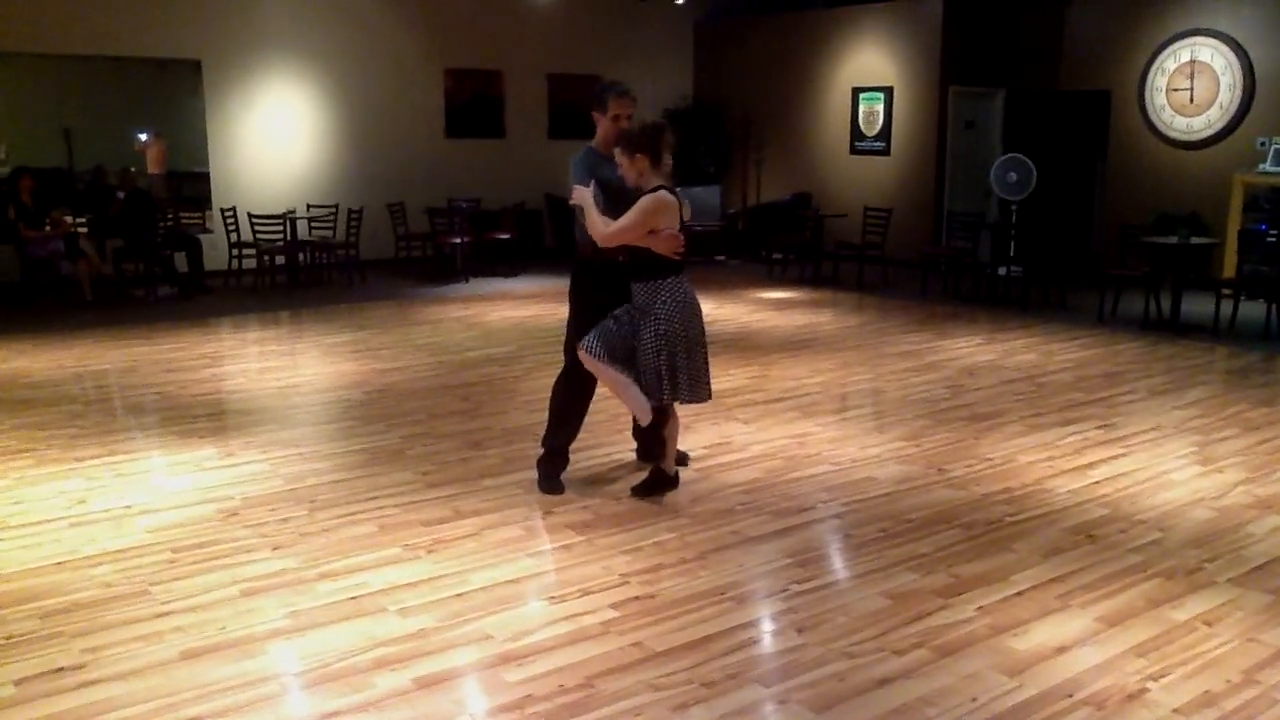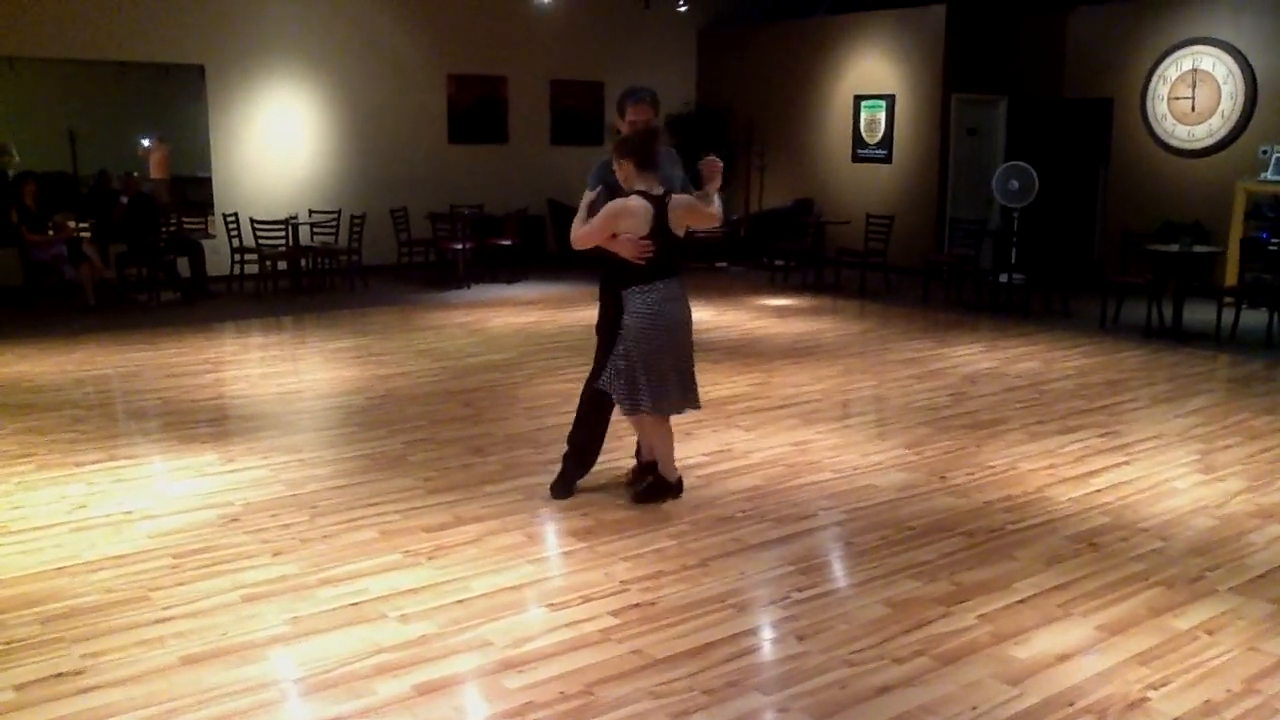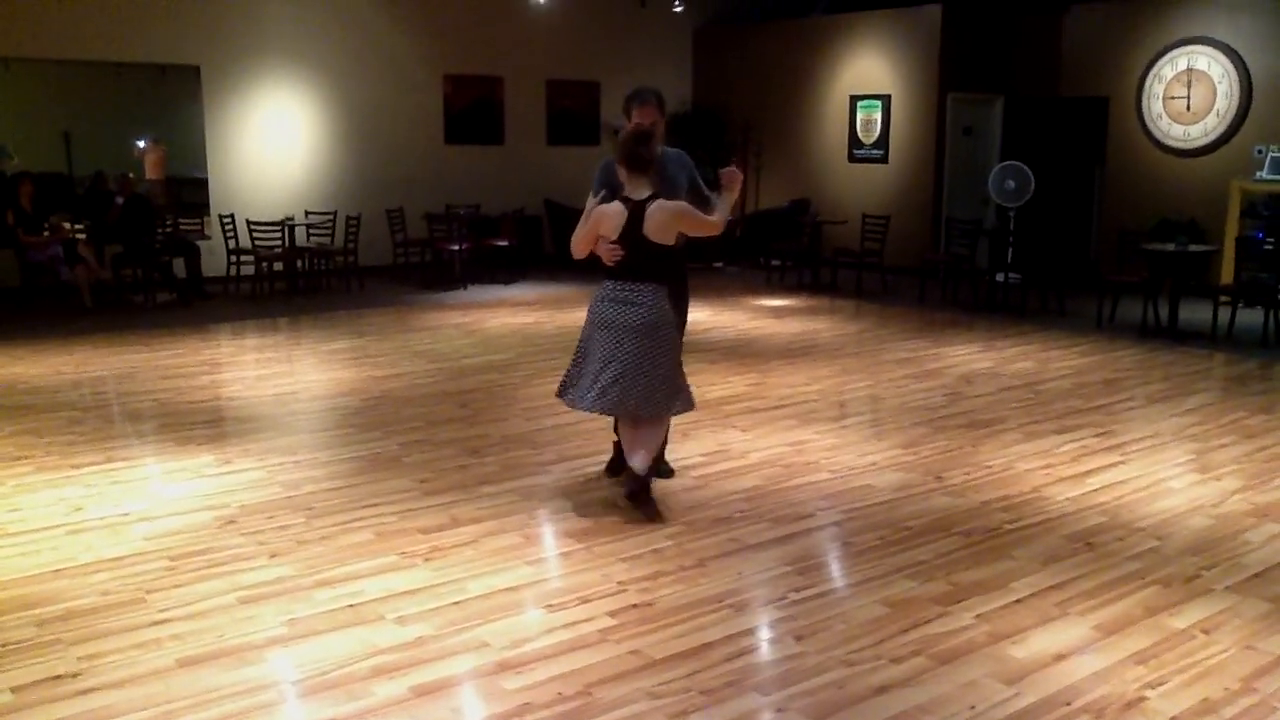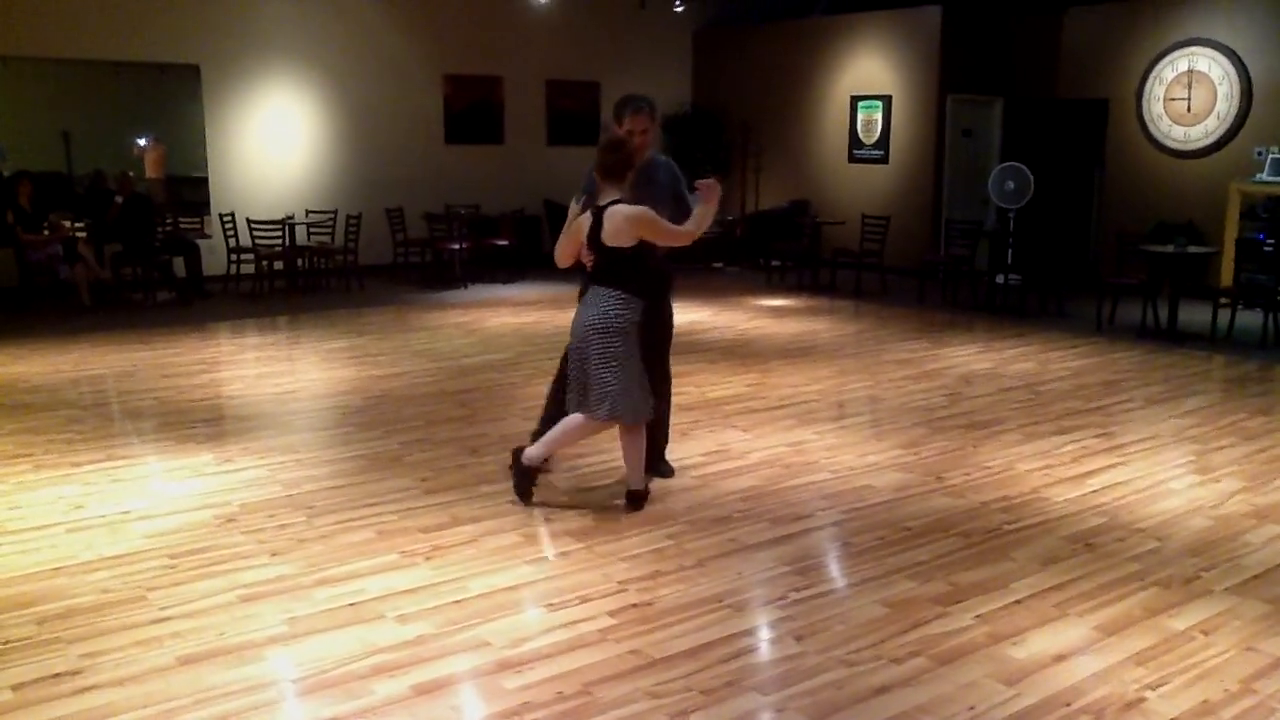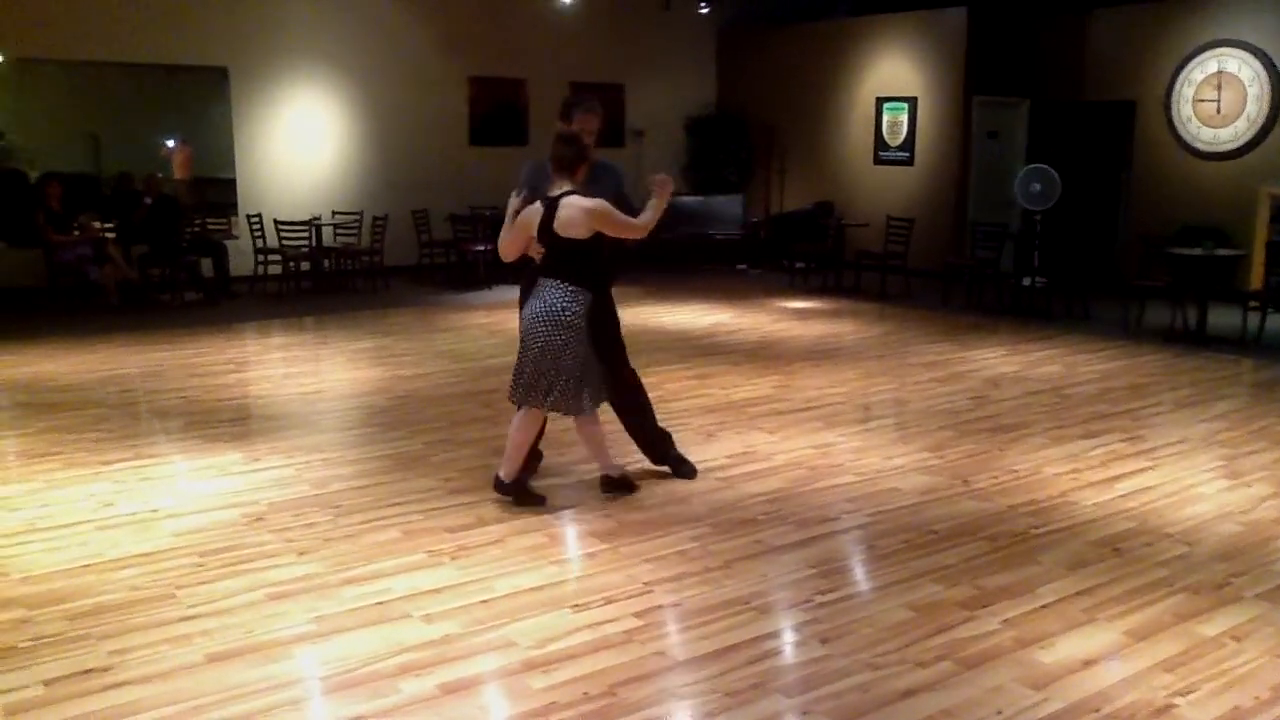
dt=0.5s
person 1, frame 1
right shoulder: (585, 165)
right wrist: (652, 241)
right hip: (597, 276)
right knee: (580, 369)
left ankle: (651, 443)
right ankle: (552, 460)
person 1, frame 2
left shoulder: (669, 159)
right shoulder: (607, 170)
left wrist: (711, 183)
right wrist: (616, 244)
right hip: (622, 279)
right knee: (608, 370)
right ankle: (574, 465)
person 1, frame 3
left shoulder: (679, 162)
right shoulder: (611, 169)
left elbow: (706, 214)
right wrist: (601, 248)
left hip: (671, 274)
left ankle: (654, 451)
right ankle: (626, 449)
person 1, frame 4
left shoulder: (666, 171)
right shoulder: (596, 175)
left elbow: (687, 224)
right wrist: (583, 252)
left hip: (650, 279)
left knee: (654, 369)
left ankle: (653, 453)
right ankle: (540, 443)
person 1, frame 5
left shoulder: (607, 173)
right shoulder: (536, 173)
left elbow: (632, 224)
right hip: (544, 282)
left knee: (616, 368)
left ankle: (661, 448)
right ankle: (528, 451)
person 2, frame 1
left shoulder: (655, 201)
right shoulder: (666, 197)
left elbow: (606, 236)
left wrist: (587, 201)
left hip: (665, 303)
right hip: (648, 301)
left knee: (661, 396)
right knee: (590, 350)
left ankle: (667, 472)
right ankle: (652, 416)
person 2, frame 2
left shoulder: (622, 208)
right shoulder: (681, 204)
left elbow: (578, 241)
right elbow: (714, 217)
left wrist: (585, 204)
right wrist: (712, 189)
left hip: (644, 308)
right hip: (673, 303)
left knee: (646, 403)
right knee: (647, 397)
left ankle: (669, 477)
right ankle: (653, 462)
person 2, frame 3
left shoulder: (606, 213)
right shoulder: (672, 211)
left elbow: (578, 250)
right elbow: (715, 225)
right wrist: (730, 194)
left hip: (610, 309)
right hip: (652, 311)
left knee: (624, 403)
right knee: (656, 401)
left ankle: (639, 479)
right ankle: (639, 468)
person 2, frame 4
left shoulder: (585, 219)
right shoulder: (635, 216)
left elbow: (562, 260)
right elbow: (686, 236)
right wrist: (709, 204)
left hip: (595, 312)
right hip: (615, 318)
left knee: (630, 405)
right knee: (603, 412)
left ankle: (636, 486)
right ankle: (529, 457)
person 2, frame 5
left shoulder: (531, 211)
right shoulder: (590, 208)
left elbow: (506, 252)
right elbow: (639, 228)
left wrist: (511, 212)
right wrist: (660, 197)
left hip: (541, 304)
right hip: (566, 310)
left knee: (580, 397)
right knee: (539, 401)
left ankle: (610, 472)
right ankle: (507, 477)
